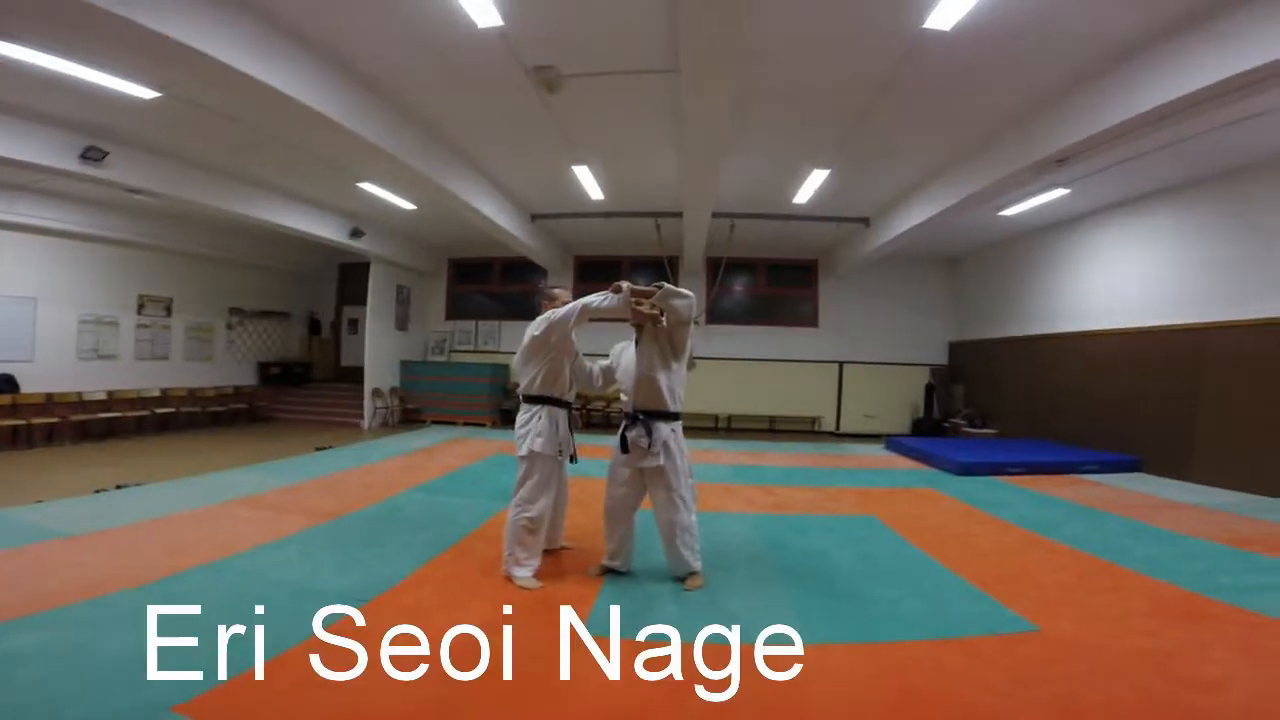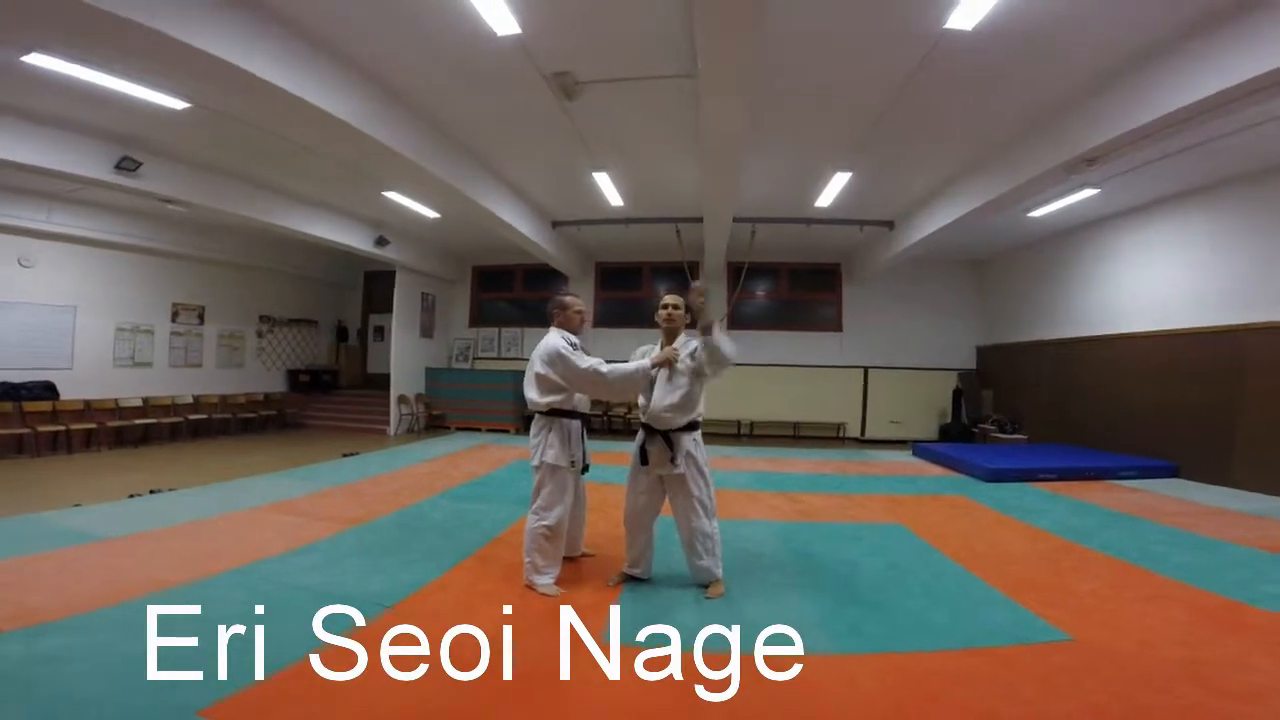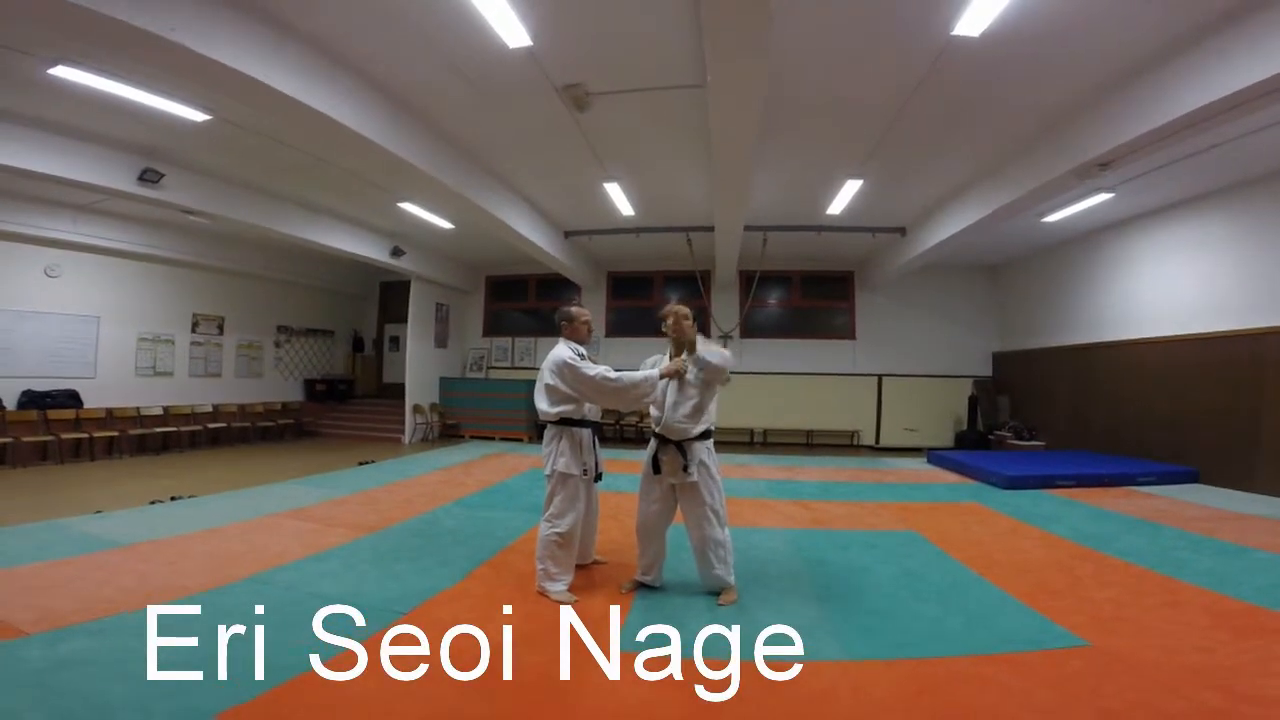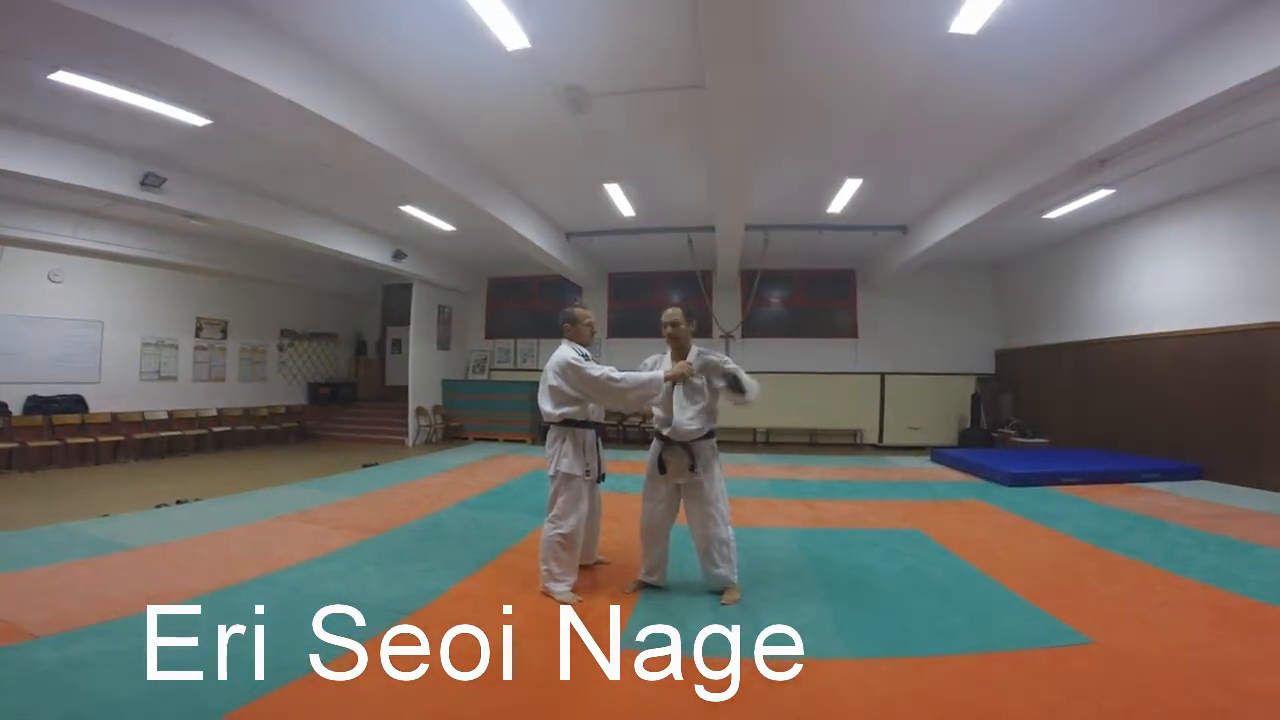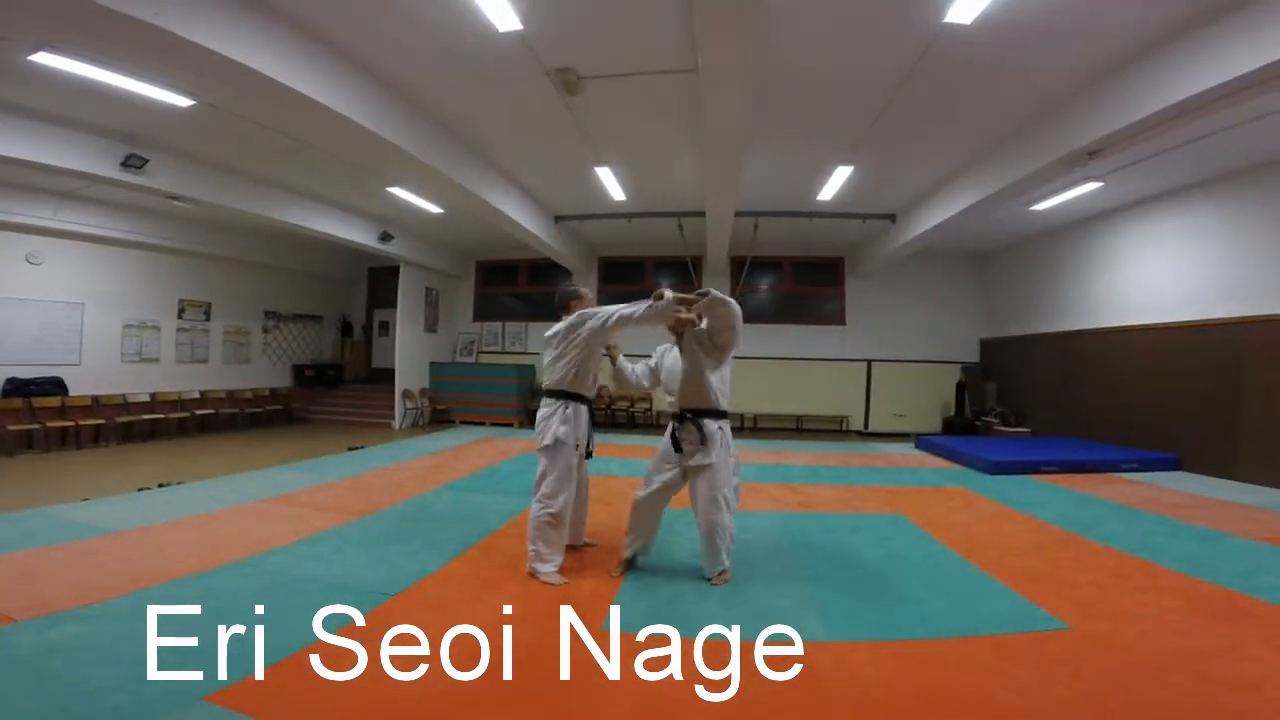
dt=1s
person 1, frame 1
left shoulder: (671, 339)
right shoulder: (622, 351)
left elbow: (684, 301)
right elbow: (596, 377)
left wrist: (636, 289)
left hip: (662, 435)
right hip: (630, 434)
left knee: (674, 506)
right knee: (617, 504)
left ankle: (690, 567)
right ankle: (616, 561)
person 1, frame 2
left shoulder: (697, 348)
right shoulder: (643, 353)
left elbow: (724, 357)
left wrist: (703, 315)
left hip: (683, 444)
right hip: (648, 442)
left knee: (696, 514)
right knee: (637, 512)
left ankle: (711, 575)
right ankle: (635, 568)
person 1, frame 3
left shoulder: (707, 357)
right shoulder: (652, 364)
left elbow: (720, 365)
left wrist: (687, 337)
left hip: (695, 453)
right hip: (660, 451)
left knee: (708, 523)
right knee: (649, 521)
left ankle: (724, 582)
right ankle: (647, 575)
person 1, frame 4
left shoulder: (711, 362)
right shoulder: (652, 365)
left elbow: (745, 391)
left wrist: (727, 374)
left hip: (700, 453)
right hip: (663, 452)
left knee: (711, 522)
right knee: (653, 520)
left ankle: (727, 581)
right ankle: (651, 576)
person 1, frame 5
left shoulder: (715, 337)
right shoulder: (666, 353)
left elbow: (727, 311)
left wrist: (700, 297)
left hip: (711, 434)
right hip: (679, 431)
left knee: (715, 508)
right knee: (647, 498)
left ankle: (719, 565)
right ankle: (632, 553)
person 2, frame 1
left shoulder: (556, 337)
right shoulder: (544, 327)
left elbow: (582, 374)
right elbow: (583, 308)
right wrist: (625, 302)
left hip: (554, 420)
right hip: (540, 421)
left knee: (555, 489)
right knee: (533, 496)
left ankle: (549, 540)
right ankle: (518, 566)
person 2, frame 2
left shoulder: (565, 344)
right shoulder: (555, 348)
left elbow: (586, 380)
right elbow: (600, 375)
right wrist: (652, 363)
left hip: (568, 430)
right hip: (555, 432)
left knee: (573, 496)
right knee: (550, 505)
left ankle: (569, 547)
right ankle: (539, 574)
person 2, frame 3
left shoulder: (574, 355)
right shoulder: (564, 359)
left elbow: (596, 390)
right elbow: (609, 383)
right wrist: (661, 373)
left hip: (580, 439)
right hip: (566, 442)
left knee: (586, 505)
right knee: (562, 513)
left ankle: (581, 555)
right ankle: (551, 581)
person 2, frame 4
left shoulder: (576, 357)
right shoulder: (567, 360)
left elbow: (601, 390)
right elbow: (614, 383)
right wrist: (666, 375)
left hip: (583, 440)
right hip: (570, 443)
left knee: (588, 505)
right knee: (566, 513)
left ankle: (584, 555)
right ankle: (555, 582)
person 2, frame 5
left shoulder: (577, 334)
right shoulder: (572, 328)
right elbow: (613, 315)
right wrist: (667, 301)
left hip: (572, 415)
right hip: (561, 419)
left knee: (576, 485)
right knee: (554, 492)
left ankle: (570, 537)
right ankle: (542, 563)
